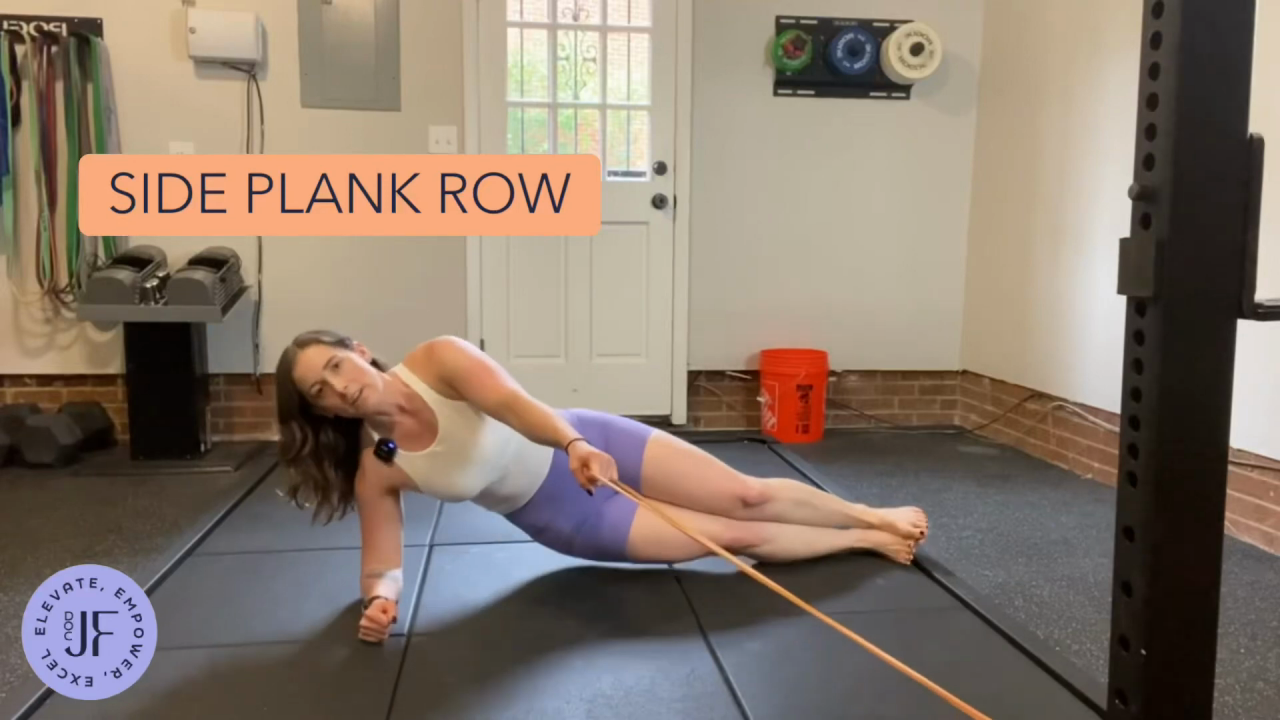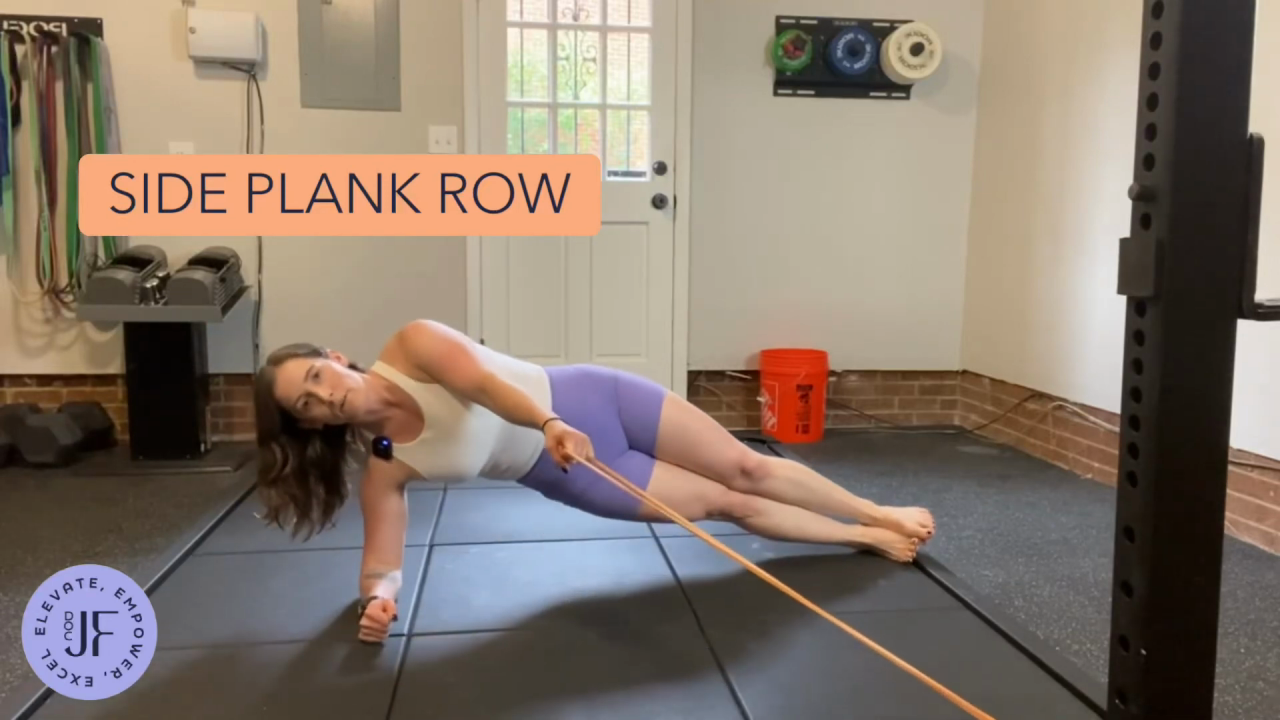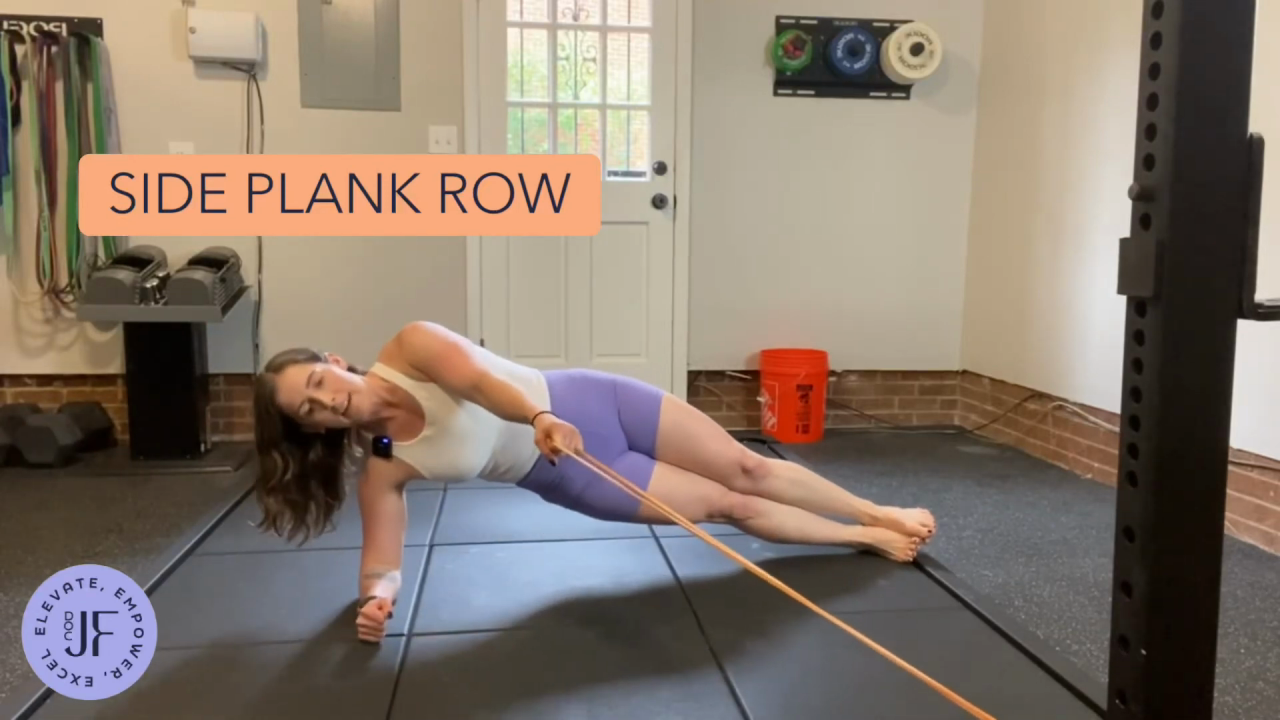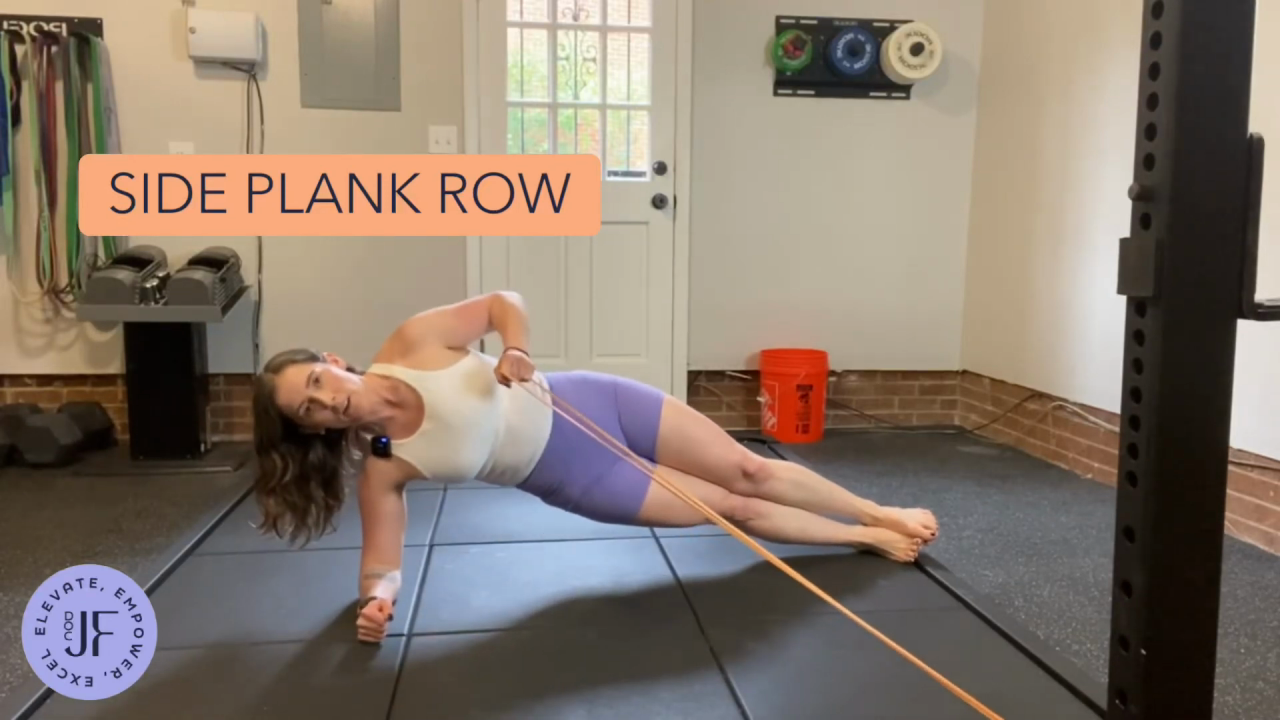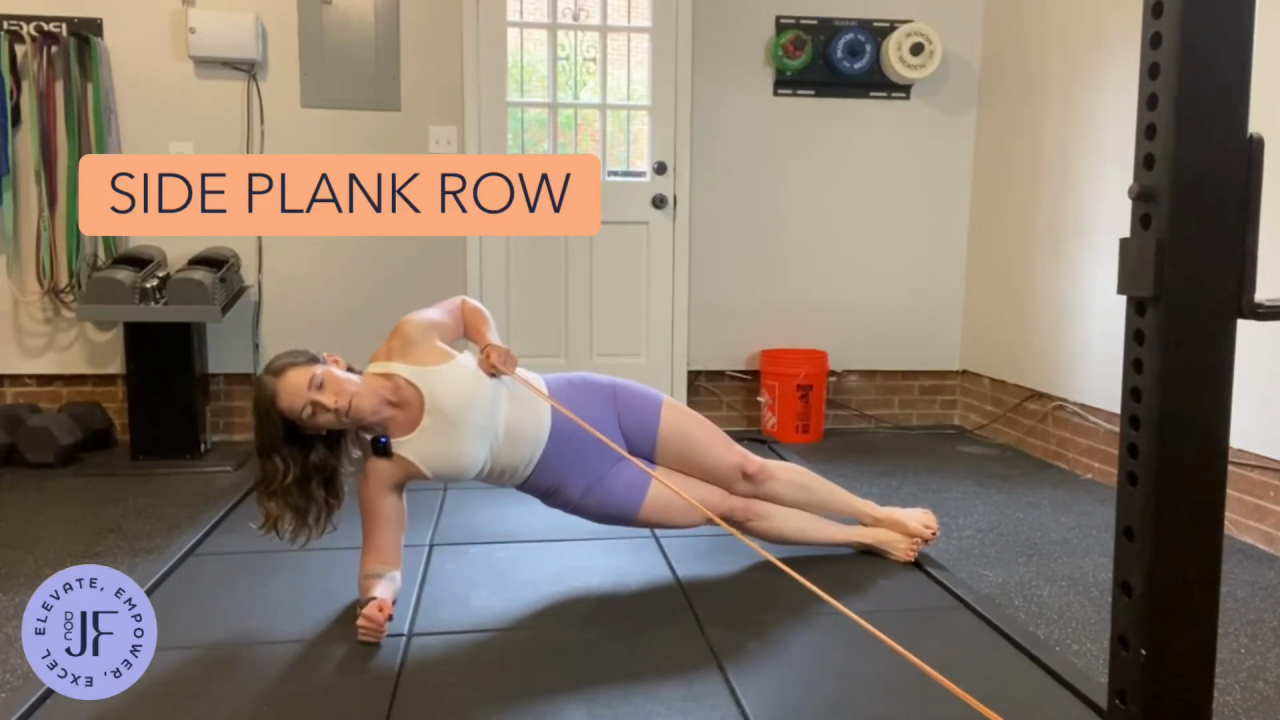
dt=1s
person 1, frame 1
left shoulder: (437, 359)
right shoulder: (375, 470)
left elbow: (511, 402)
right elbow: (381, 566)
left wrist: (574, 442)
right wrist: (381, 600)
left hip: (592, 444)
right hip: (567, 522)
left knee: (748, 496)
right knee: (733, 536)
left ankle: (873, 516)
right ankle: (867, 543)
person 1, frame 2
left shoulder: (412, 345)
right shoulder: (383, 470)
left elbow: (485, 382)
right elbow: (381, 563)
left wrist: (550, 422)
right wrist: (378, 600)
left hip: (591, 402)
right hip: (574, 474)
left knee: (747, 468)
right knee: (727, 505)
left ankle: (878, 513)
right ankle: (871, 540)
person 1, frame 3
left shoulder: (410, 346)
right shoulder: (381, 469)
left elbow: (481, 381)
right elbow: (380, 564)
left wrist: (540, 417)
right wrist: (377, 599)
left hip: (588, 405)
right hip: (574, 476)
left knee: (746, 468)
right knee: (727, 506)
left ankle: (877, 512)
right ankle: (869, 539)
person 1, frame 4
left shoulder: (412, 342)
right shoulder: (381, 469)
left elbow: (503, 301)
right elbow: (381, 564)
left wrist: (517, 349)
right wrist: (377, 600)
left hip: (590, 406)
right hip: (578, 481)
left knee: (750, 473)
right knee: (734, 510)
left ankle: (880, 514)
right ankle: (871, 541)
person 1, frame 5
left shoulder: (408, 341)
right shoulder: (381, 470)
left elbow: (468, 307)
right elbow: (381, 564)
left wrist: (492, 343)
right wrist: (376, 600)
left hip: (590, 407)
right hip: (577, 483)
left knee: (748, 473)
right knee: (734, 511)
left ankle: (880, 514)
right ankle: (870, 541)
